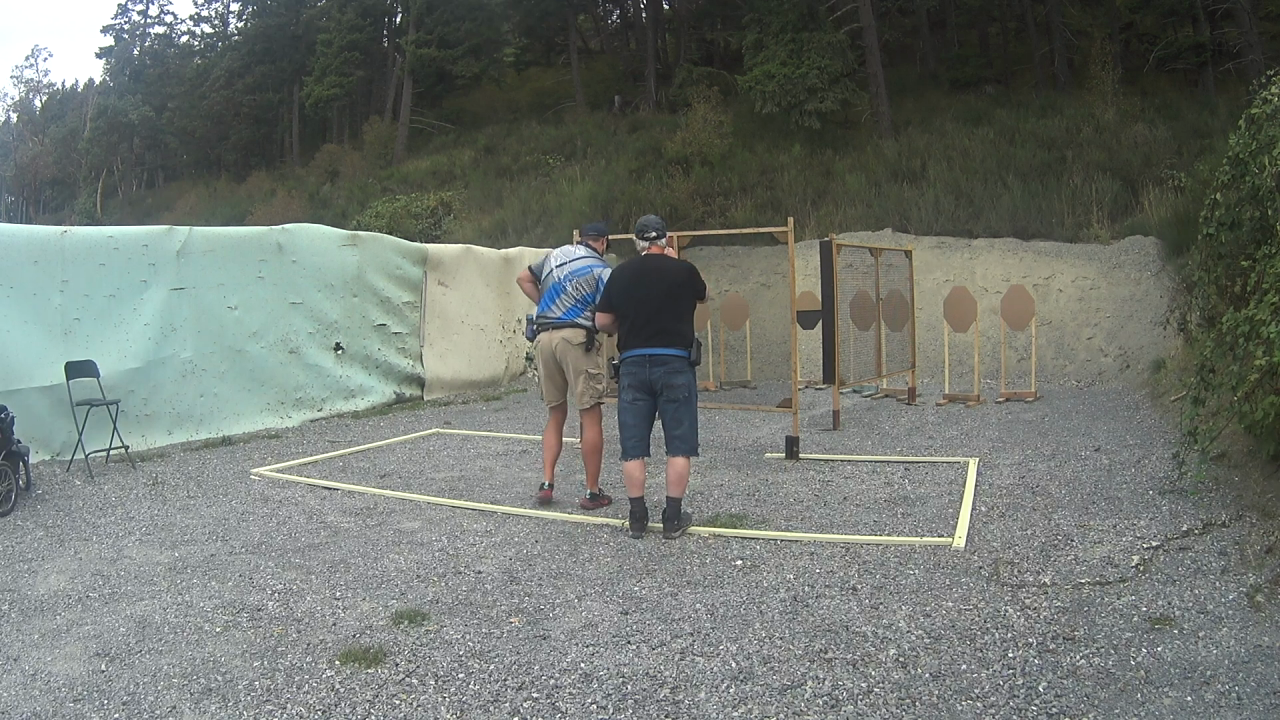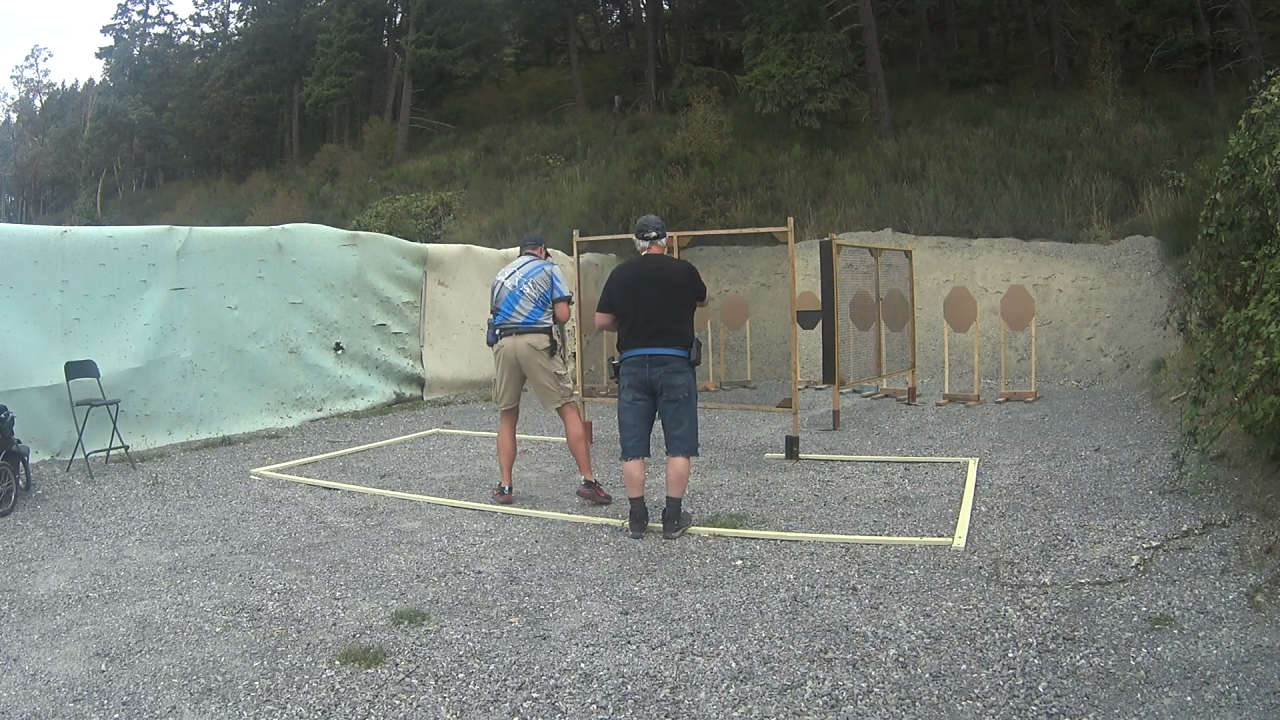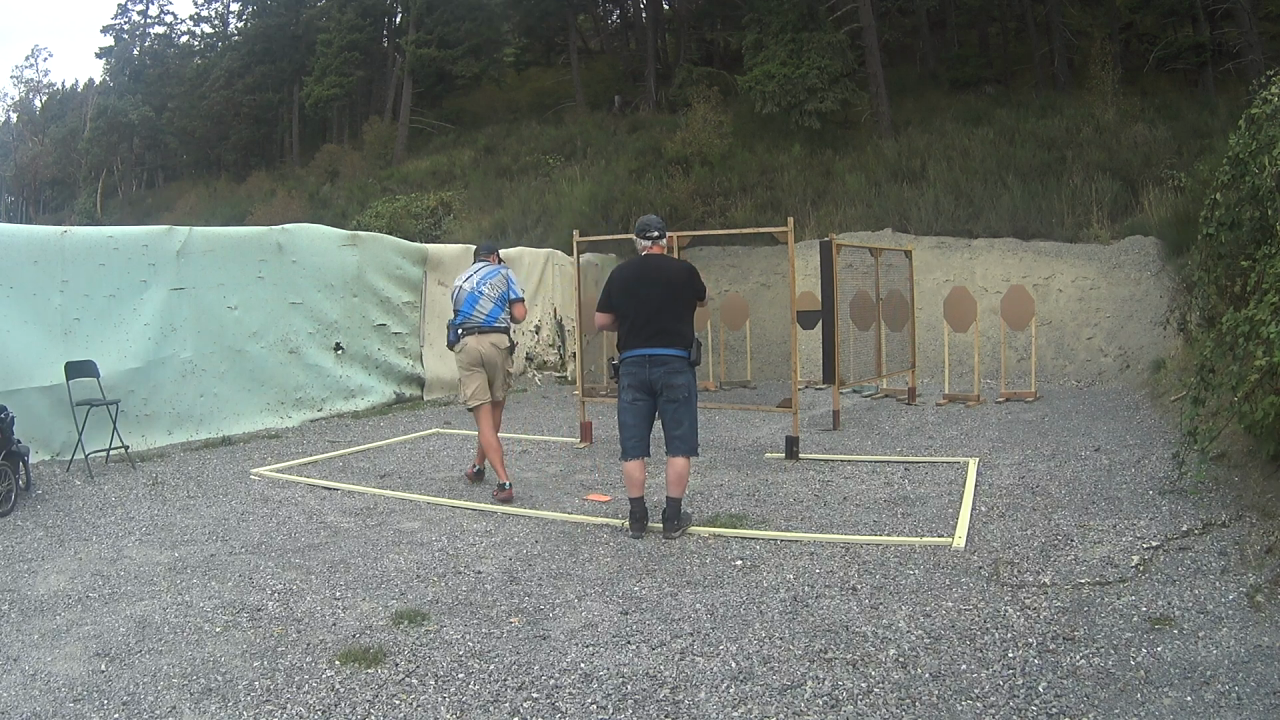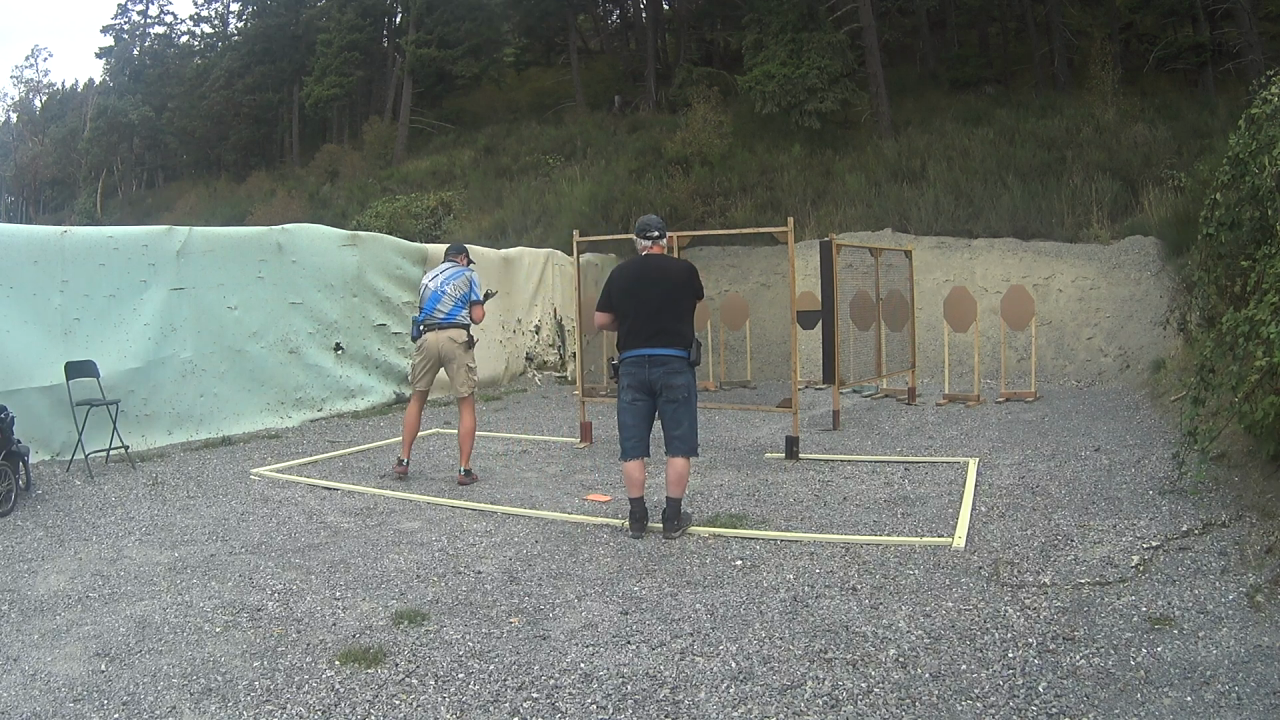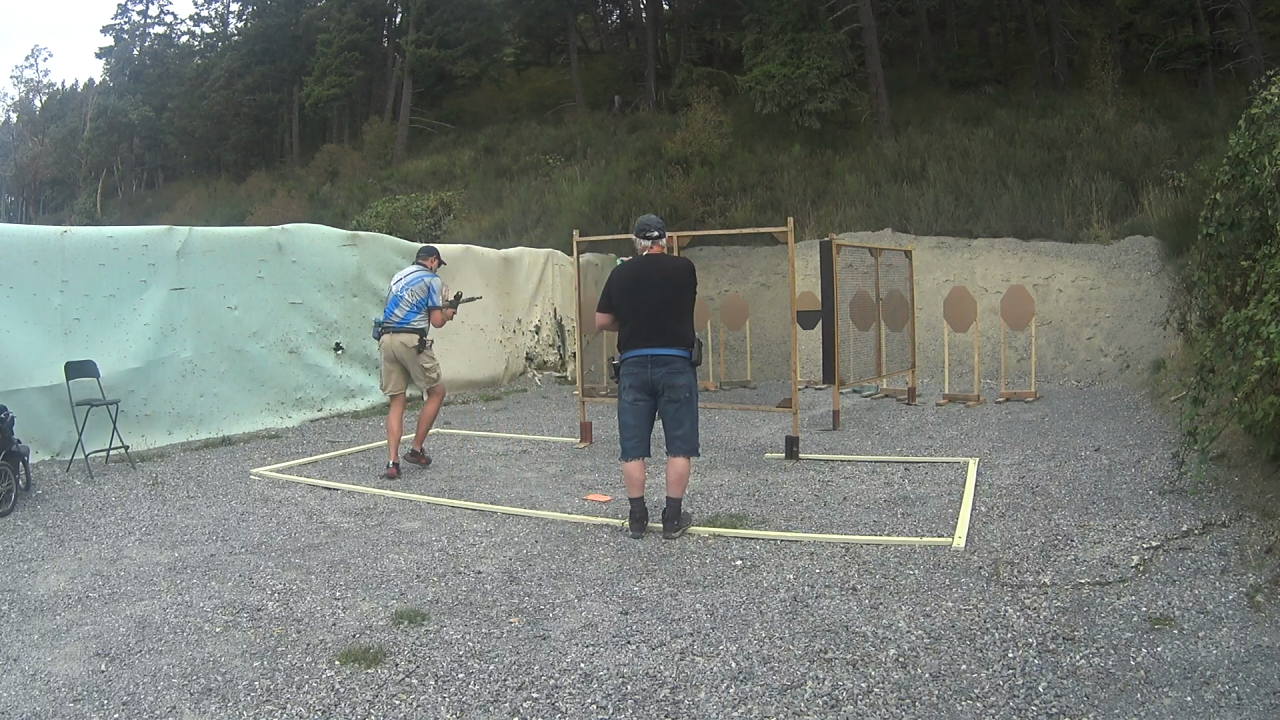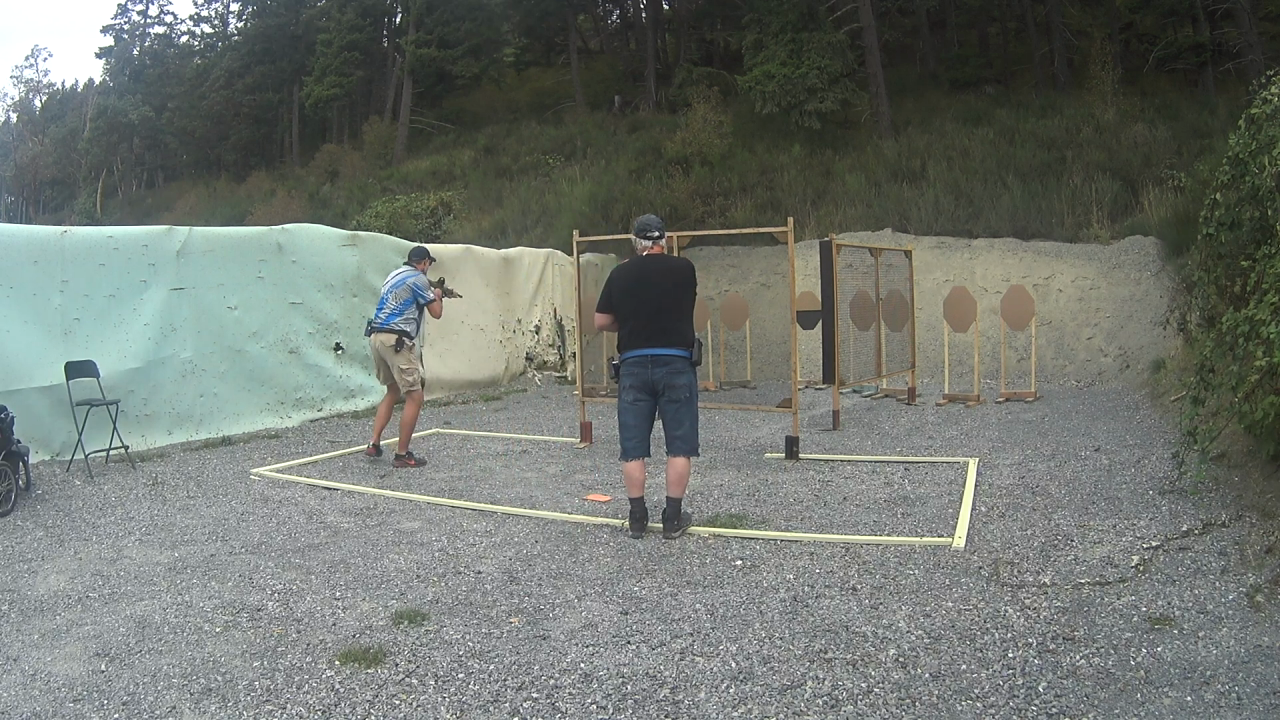
dt=0.4s
person 1, frame 1
left shoulder: (620, 273)
right shoulder: (683, 270)
left elbow: (602, 322)
right elbow: (703, 296)
left hip: (633, 365)
right hip: (674, 364)
left knee: (633, 447)
right knee: (678, 446)
left ankle: (637, 518)
right ankle: (673, 518)
person 1, frame 2
left shoulder: (620, 273)
right shoulder: (684, 270)
left elbow: (601, 321)
right elbow: (702, 301)
left hip: (633, 365)
right hip: (674, 364)
left knee: (633, 447)
right knee: (679, 445)
left ankle: (637, 517)
right ankle: (673, 518)
person 1, frame 3
left shoulder: (620, 273)
right shoulder: (684, 270)
left elbow: (601, 322)
right elbow: (702, 301)
left hip: (633, 365)
right hip: (674, 364)
left knee: (633, 447)
right knee: (678, 446)
left ankle: (637, 518)
right ankle: (673, 518)
person 1, frame 4
left shoulder: (620, 273)
right shoulder: (684, 270)
left elbow: (601, 321)
right elbow: (698, 297)
left hip: (633, 365)
right hip: (674, 364)
left knee: (633, 447)
right knee: (678, 446)
left ankle: (637, 517)
right ankle: (673, 518)
person 1, frame 5
left shoulder: (620, 273)
right shoulder: (684, 268)
left elbow: (602, 322)
left hip: (634, 365)
right hip: (675, 364)
left knee: (633, 447)
right knee: (679, 445)
left ankle: (637, 518)
right ankle: (673, 518)
person 1, frame 6
left shoulder: (620, 274)
right shoulder: (684, 268)
left elbow: (601, 322)
left hip: (633, 366)
right hip: (675, 364)
left knee: (633, 446)
right knee: (679, 445)
left ankle: (637, 517)
right ankle: (673, 518)
person 2, frame 1
left shoulder: (555, 255)
right shoulder: (601, 269)
left elbow: (523, 279)
left hip: (544, 338)
right hip: (576, 339)
left knee: (556, 414)
right knee: (591, 417)
left ankle: (546, 484)
right ankle: (593, 492)
person 2, frame 2
left shoulder: (501, 275)
right shoulder: (549, 269)
right elbow: (563, 316)
left hip: (504, 344)
right hip: (537, 343)
left knee: (507, 417)
right knee: (568, 411)
left ankle: (505, 487)
right ankle: (588, 481)
person 2, frame 3
left shoulder: (459, 281)
right shoulder: (504, 273)
right elbow: (519, 316)
left hip: (466, 344)
right hip: (496, 343)
left knee: (483, 415)
right knee: (495, 408)
left ankle: (503, 483)
right ankle: (477, 466)
person 2, frame 4
left shoulder: (427, 277)
right shoulder: (468, 274)
right elbow: (477, 317)
right wrist: (478, 307)
left hip: (427, 339)
right hip: (456, 339)
left knee: (417, 400)
right knee: (466, 405)
left ankle: (403, 460)
right ankle: (464, 469)
person 2, frame 5
left shoulder: (399, 276)
right shoulder: (432, 280)
right elbow: (437, 321)
left wrist: (441, 303)
right wrist: (447, 313)
left hip: (387, 340)
right hip: (413, 341)
left knee: (397, 403)
right knee: (436, 392)
left ankle: (393, 463)
right ankle: (416, 448)
person 2, frame 6
left shoulder: (395, 275)
right shoulder: (418, 278)
right elbow: (436, 313)
left wrist: (430, 294)
right wrist: (437, 297)
left hip: (379, 338)
right hip: (397, 342)
left knee: (393, 392)
right knee: (414, 397)
left ankle: (374, 443)
right ankle: (402, 454)
